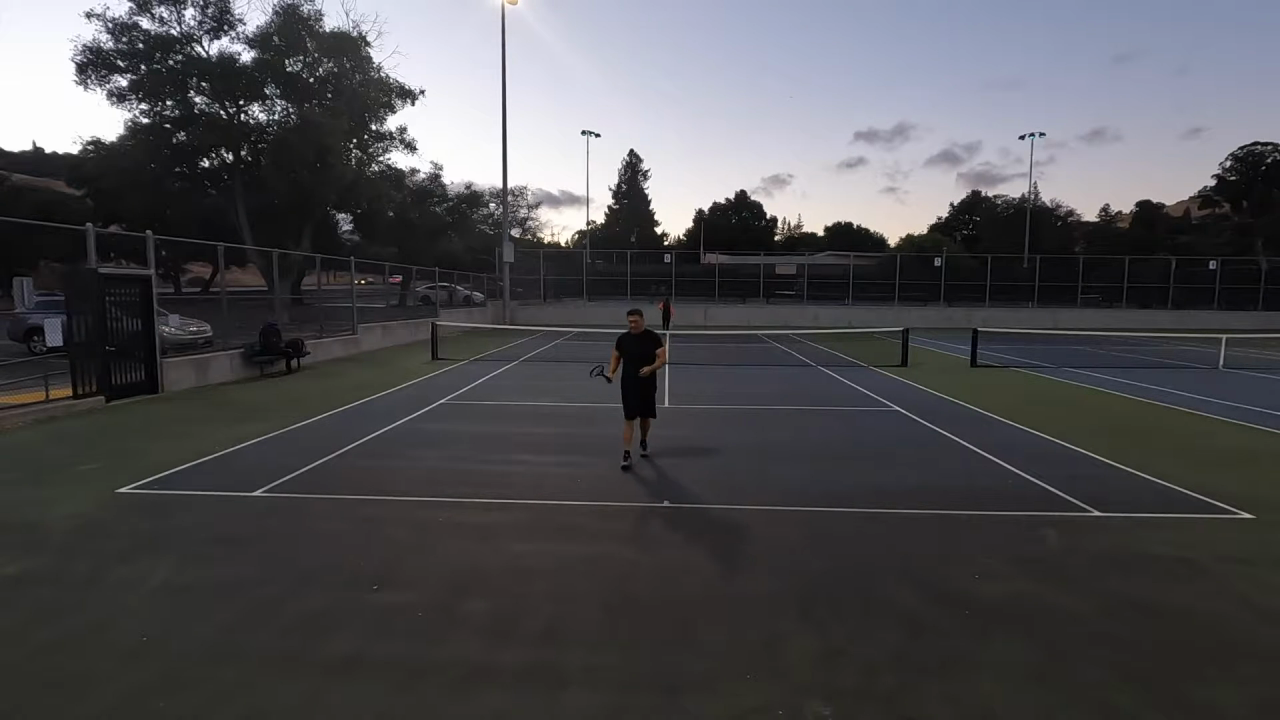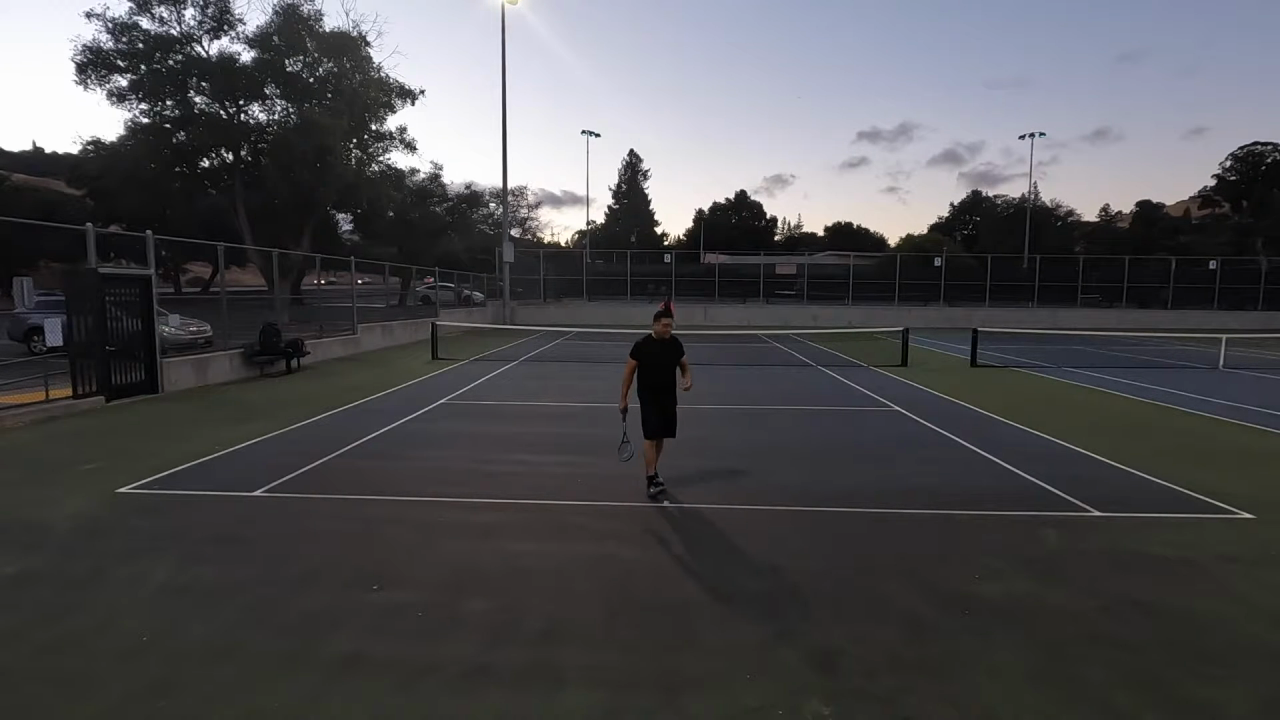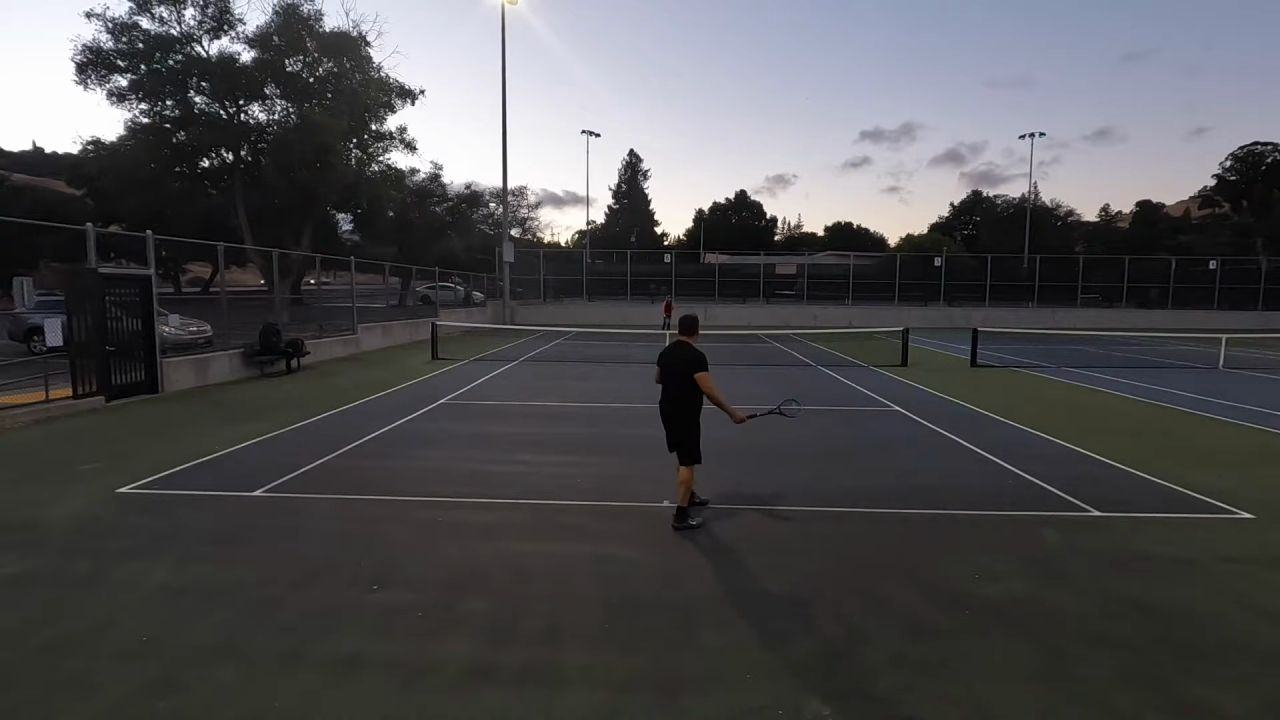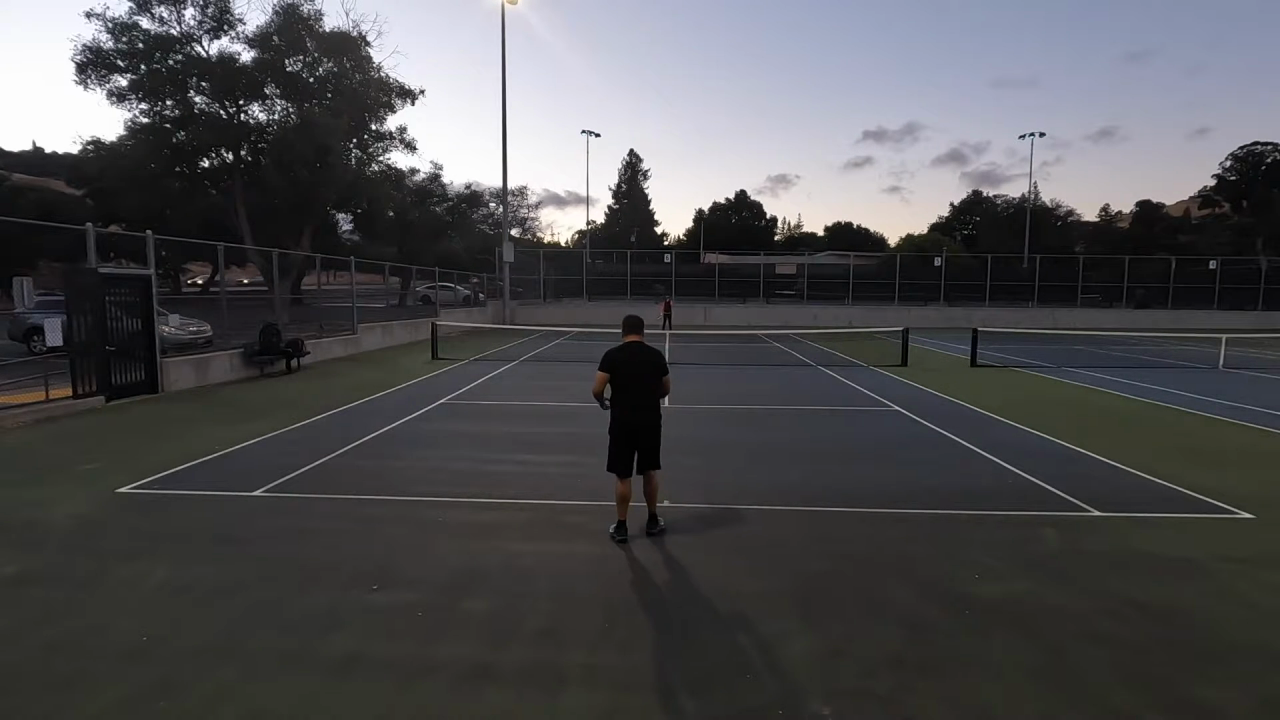
dt=1s
person 1, frame 1
left shoulder: (653, 338)
right shoulder: (623, 338)
left elbow: (662, 359)
right elbow: (616, 357)
left wrist: (651, 368)
right wrist: (611, 372)
left hip: (648, 384)
right hip: (628, 385)
left knee: (646, 416)
right knee: (629, 419)
left ankle: (643, 441)
right ankle: (627, 455)
person 1, frame 2
left shoulder: (675, 343)
right shoulder: (641, 345)
left elbow: (685, 366)
right elbow: (629, 372)
left wrist: (687, 379)
right wrist: (623, 398)
left hip: (669, 398)
right hip: (648, 398)
left knee: (661, 437)
right knee: (651, 437)
left ankle: (652, 470)
right ankle: (651, 481)
person 1, frame 3
left shoulder: (667, 351)
right shoulder: (695, 355)
left elbow: (658, 379)
right elbow: (709, 390)
right wrist: (731, 412)
left hip: (668, 411)
right hip: (684, 414)
left knee: (682, 457)
right knee: (687, 463)
left ankle: (689, 494)
right ankle: (680, 515)
person 1, frame 4
left shoulder: (612, 356)
right shoulder: (656, 355)
left elbow: (597, 390)
right elbow: (665, 390)
left wrist: (603, 402)
left hip: (622, 422)
right hip: (651, 421)
left knee: (622, 477)
right knee: (650, 471)
left ankle: (621, 527)
right ankle: (653, 520)
